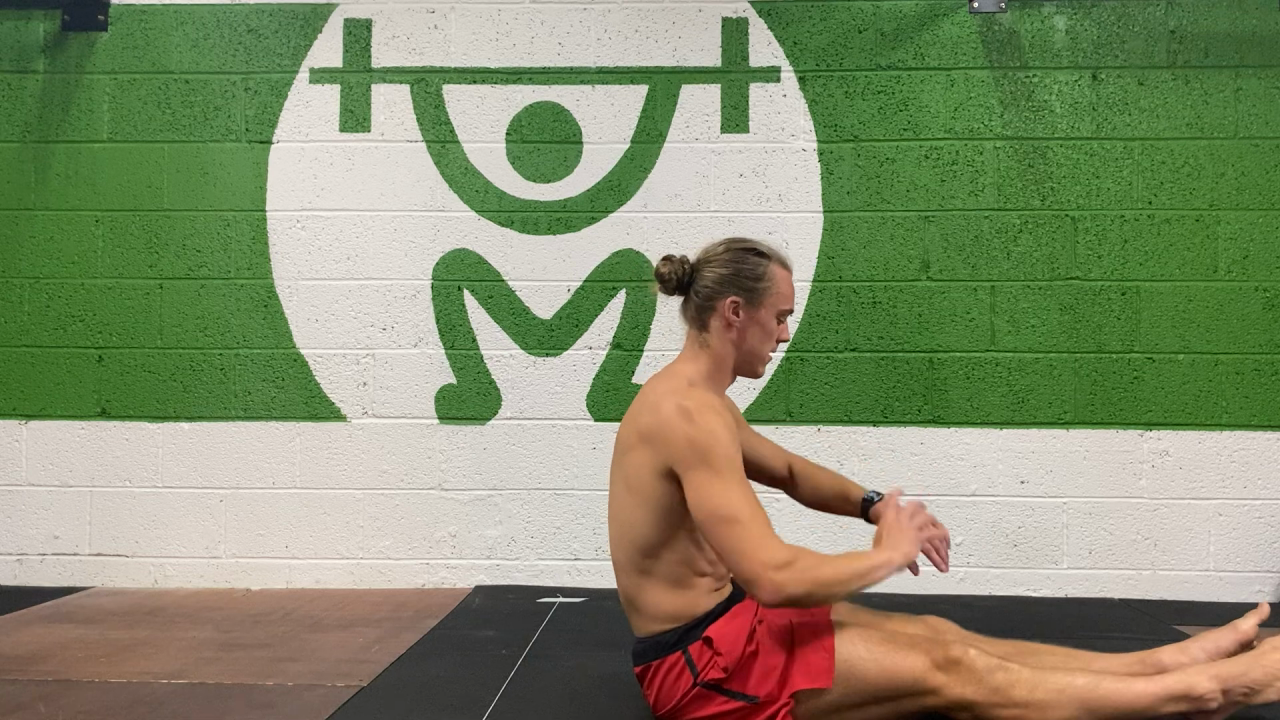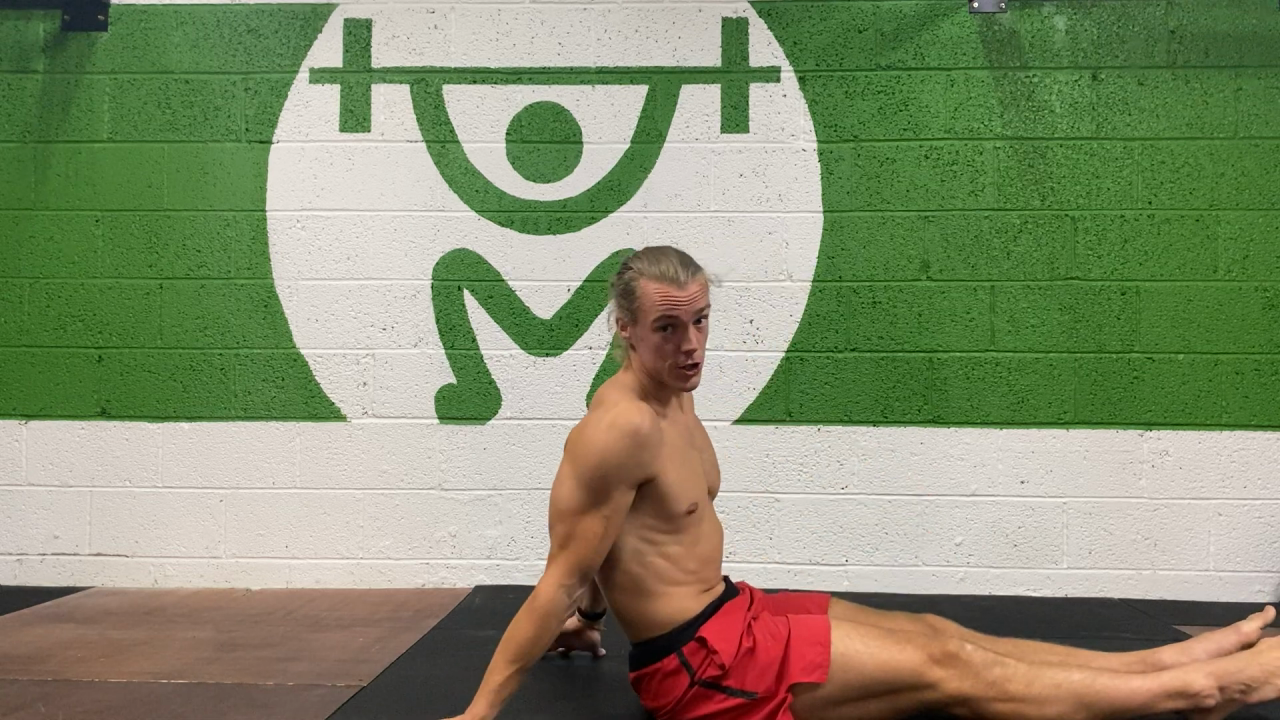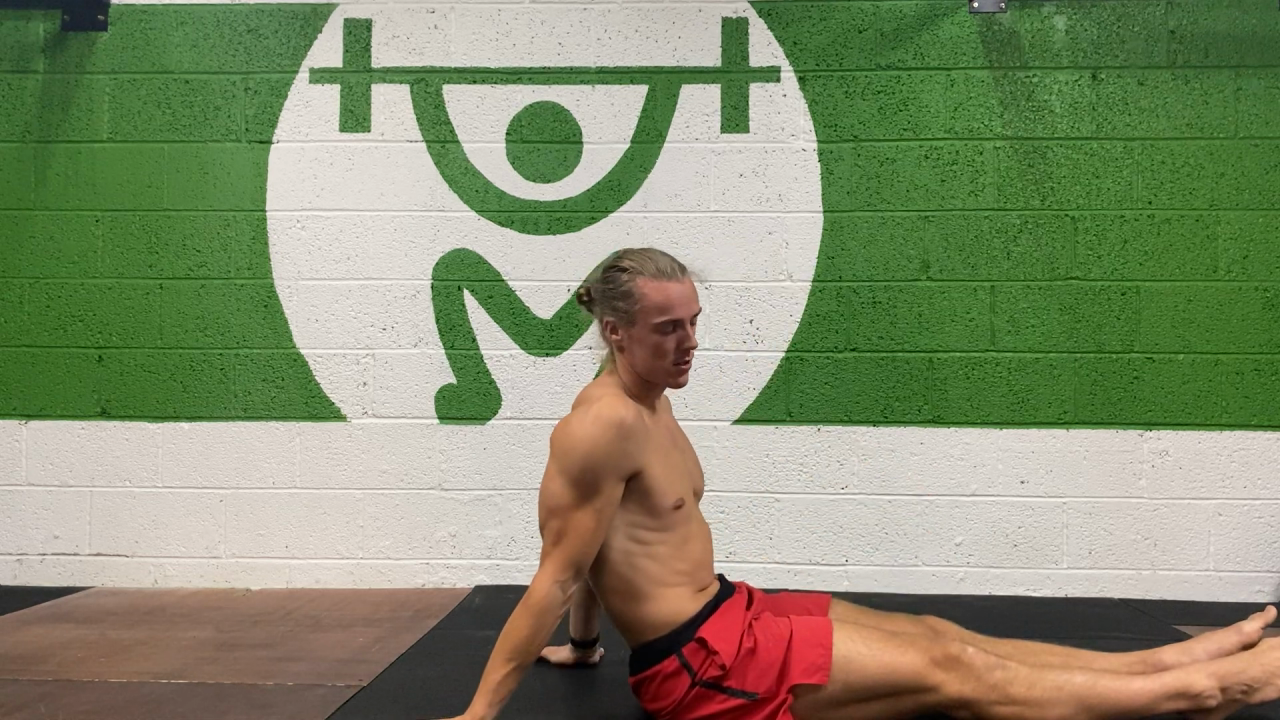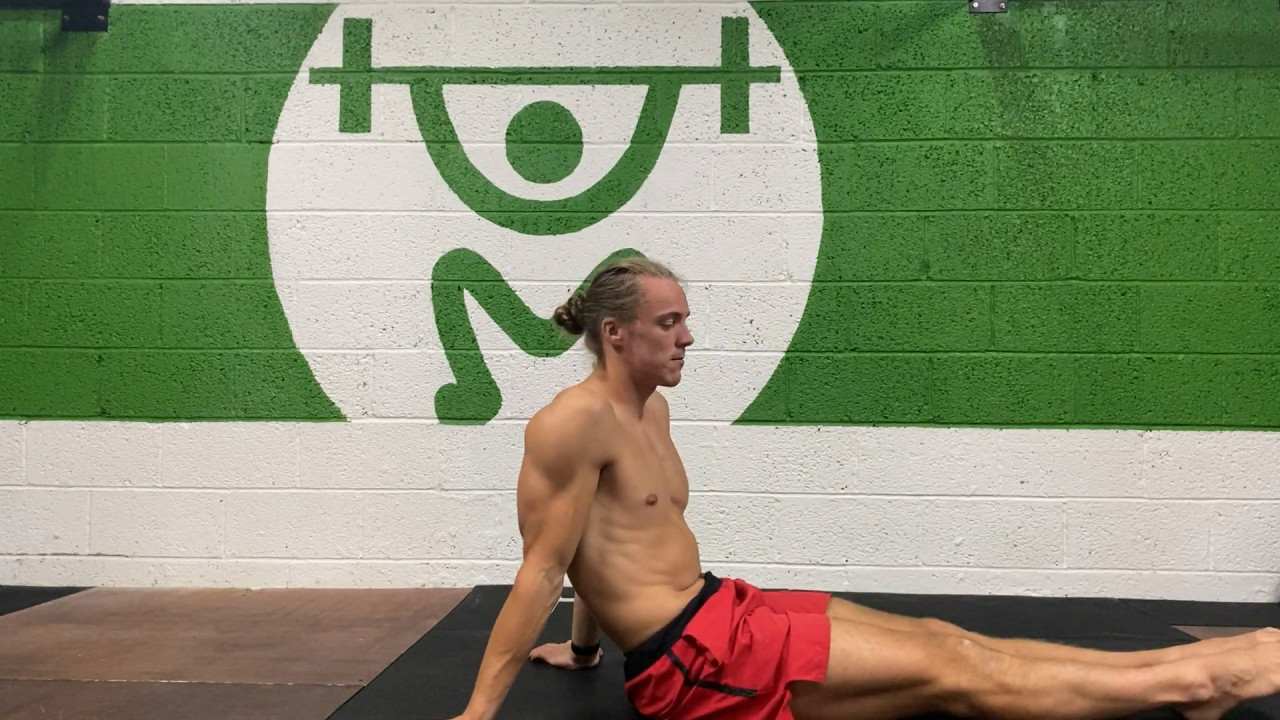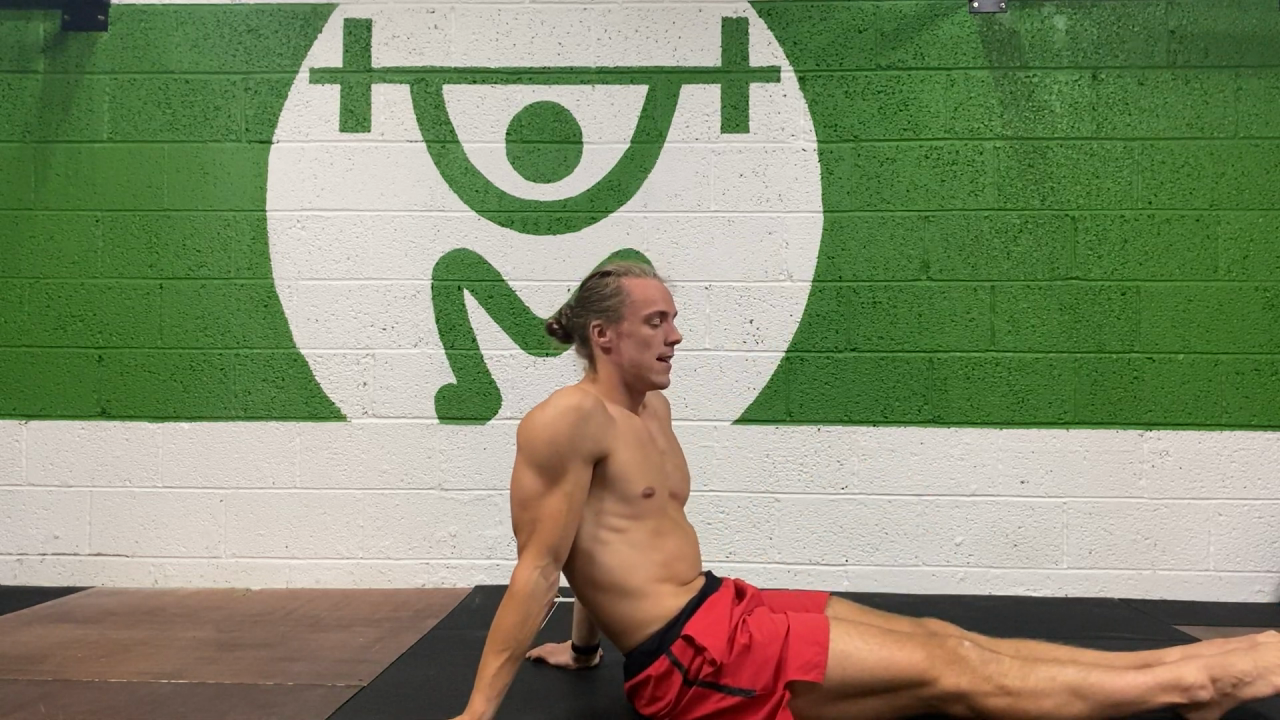
dt=1s
person 1, frame 1
left shoulder: (691, 397)
right shoulder: (693, 413)
left elbow: (787, 469)
right elbow: (774, 575)
left wrist: (874, 504)
right wrist: (884, 546)
left hip: (719, 627)
right hip: (699, 661)
left knee: (943, 639)
left ankle: (1168, 663)
person 1, frame 2
left shoulder: (669, 397)
right shoulder: (620, 427)
right elbow: (561, 580)
left wrist: (593, 616)
left hip: (728, 616)
left knee: (935, 634)
person 1, frame 3
left shoulder: (649, 400)
right shoulder: (602, 426)
left elbow: (603, 547)
right elbow: (556, 576)
left wrist: (585, 642)
left hip: (728, 616)
left knee: (939, 636)
person 1, frame 4
left shoulder: (648, 408)
right shoulder: (574, 421)
right elbow: (541, 571)
left wrist: (583, 646)
left hip: (724, 611)
left knee: (938, 637)
person 1, frame 5
left shoulder: (651, 409)
right shoulder: (568, 420)
right elbow: (537, 568)
left wrist: (583, 644)
left hip: (724, 609)
left knee: (937, 637)
